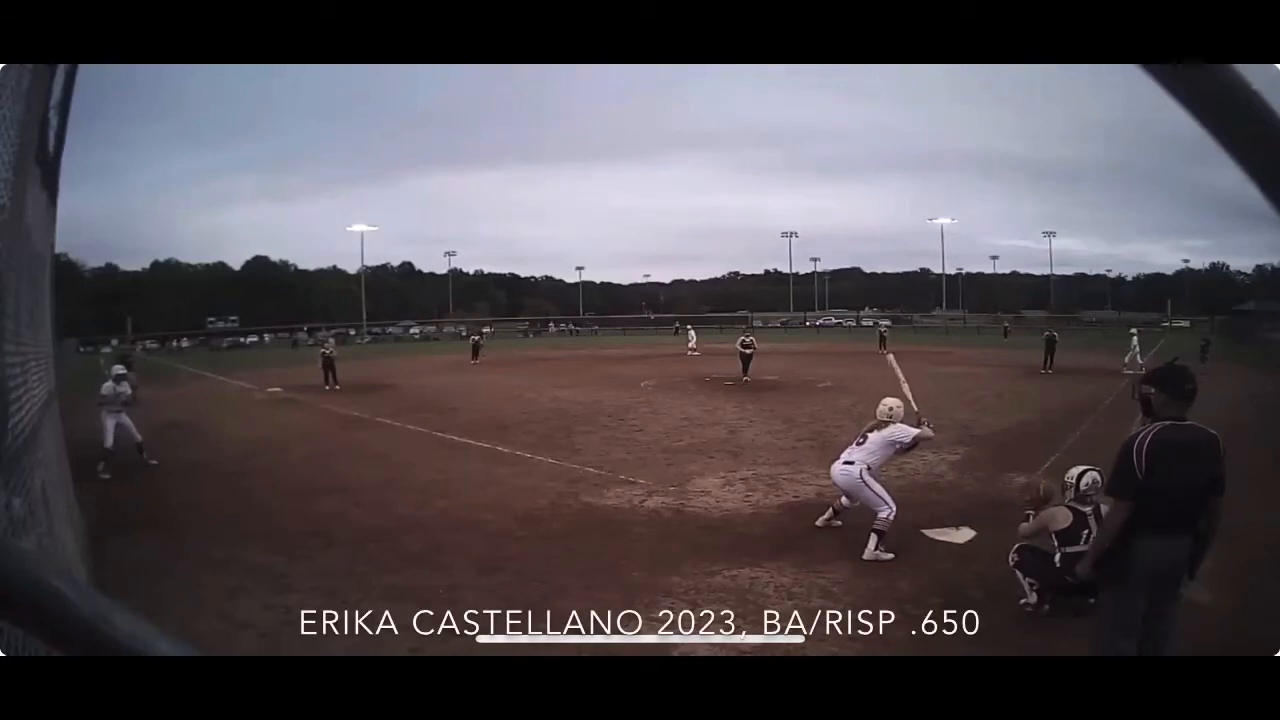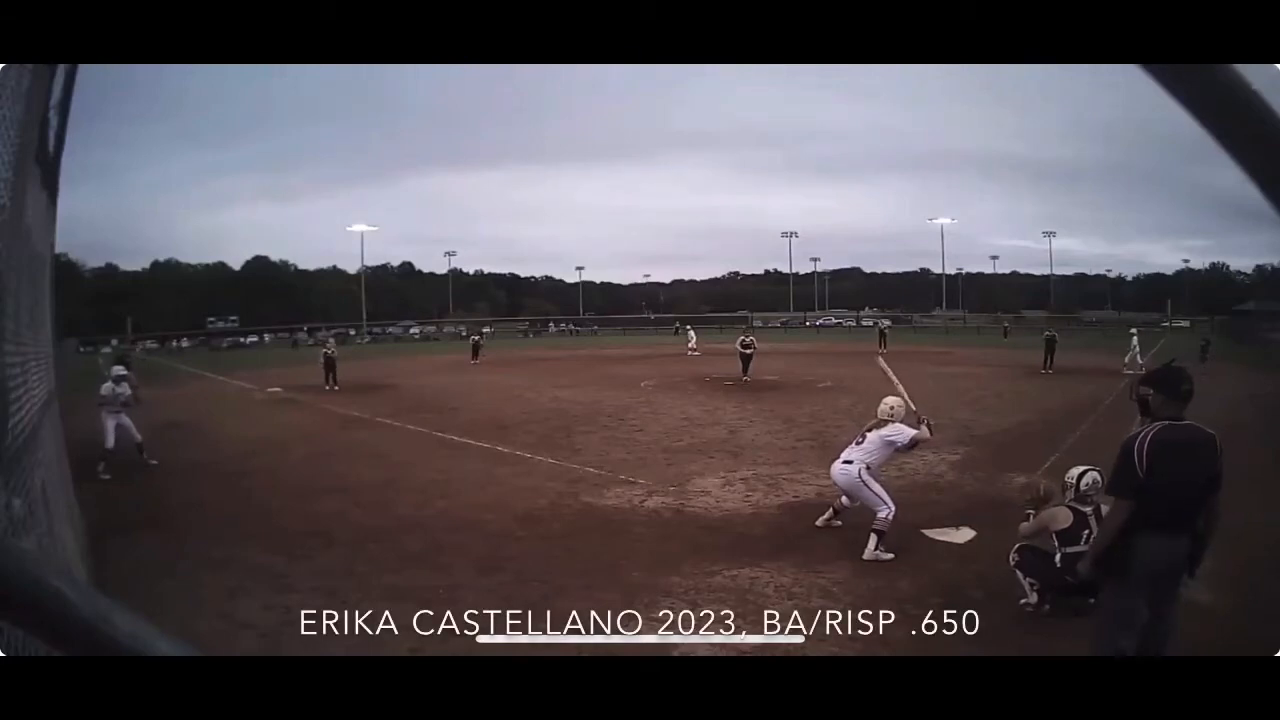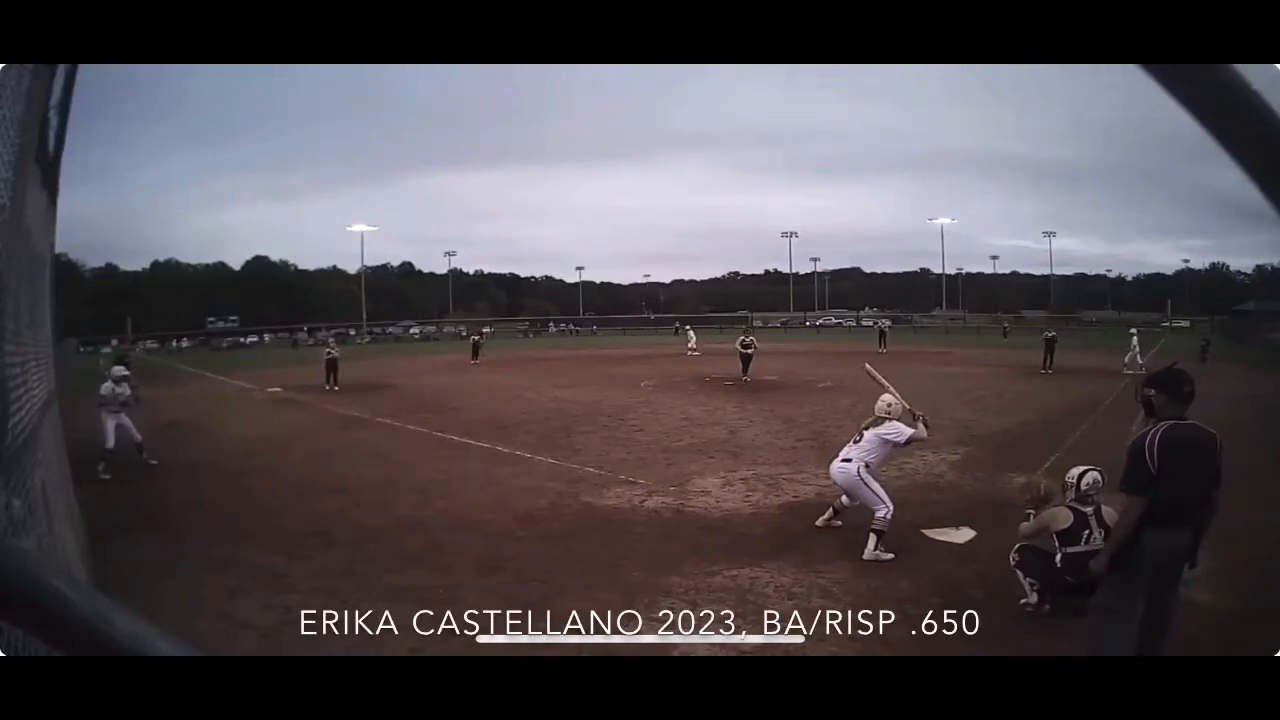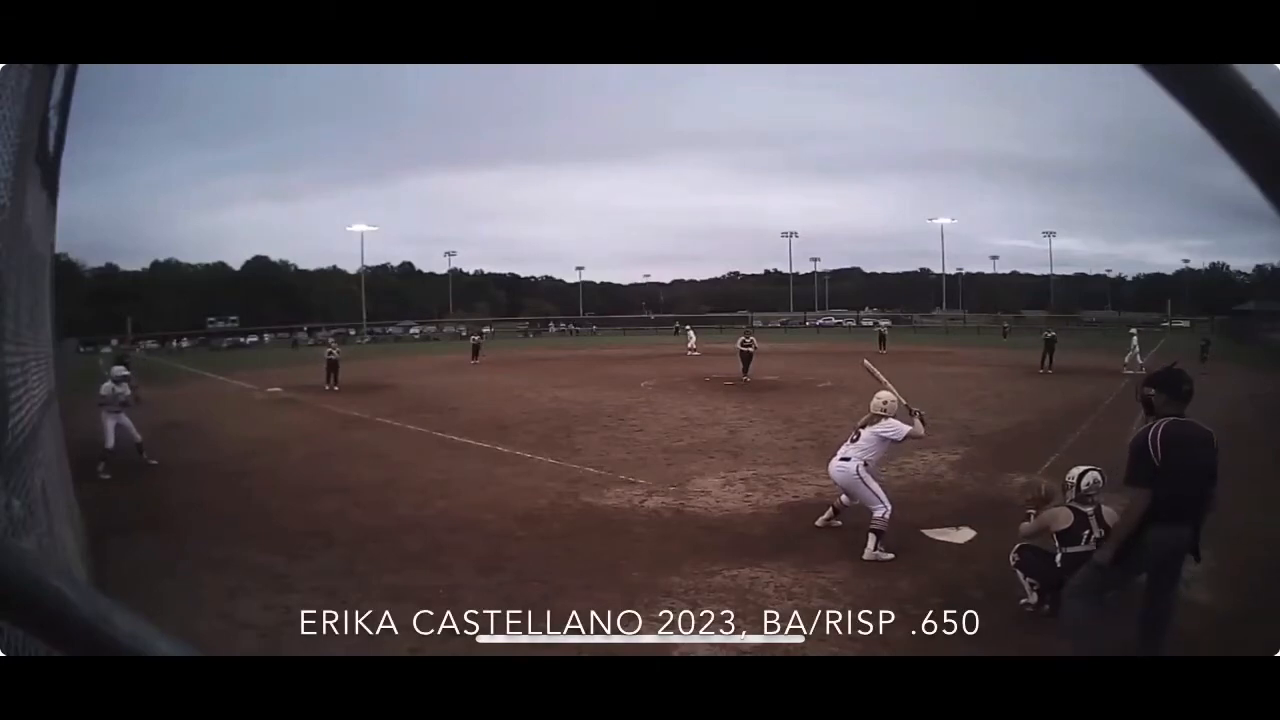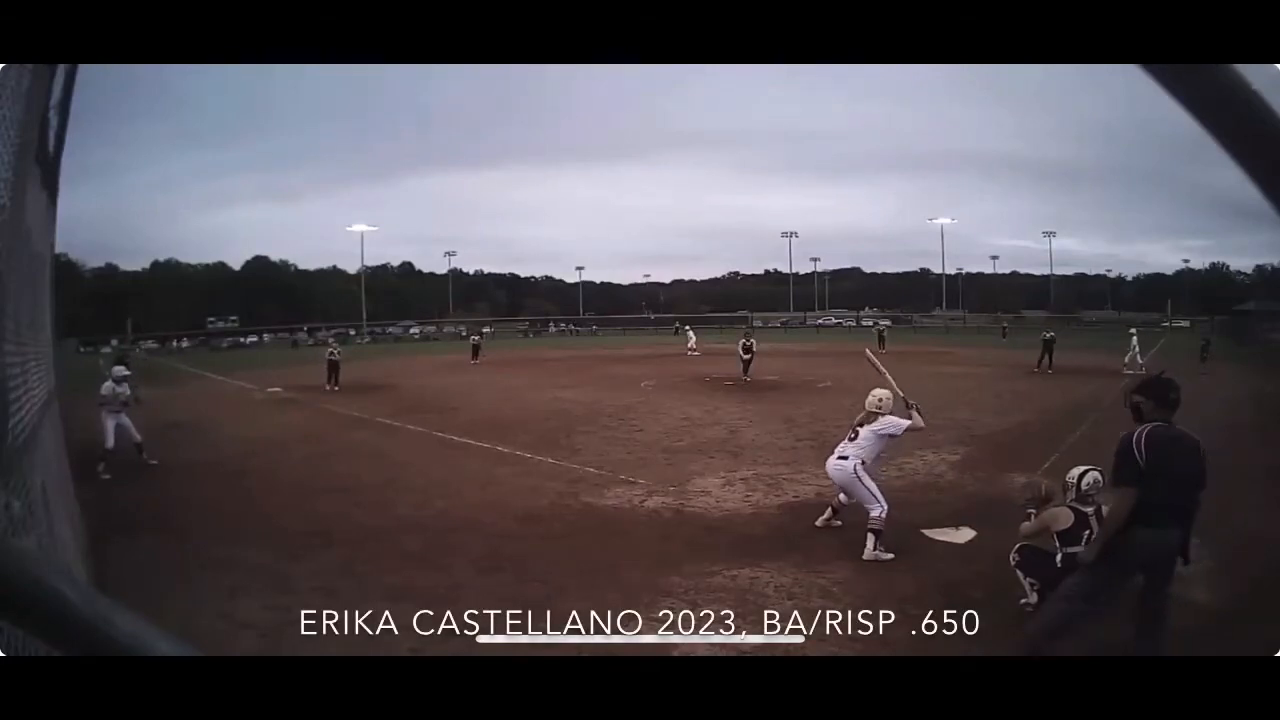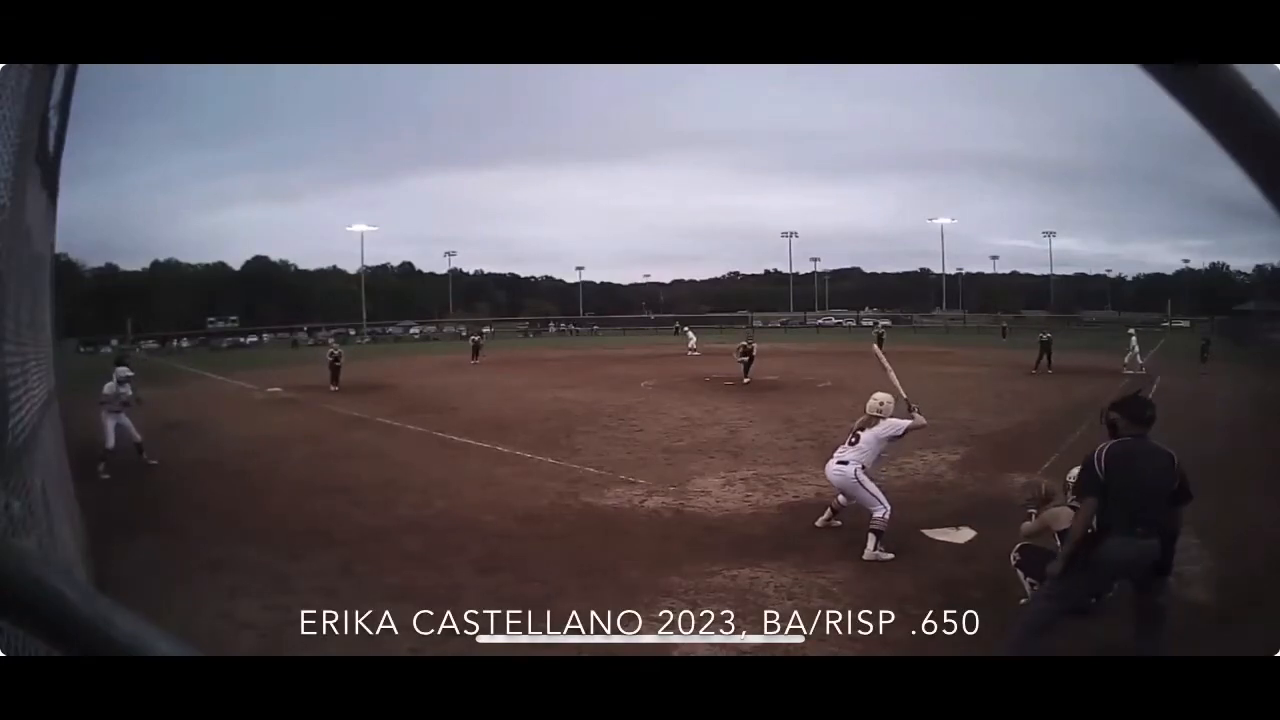
dt=0.2s
person 1, frame 1
left shoulder: (1142, 443)
right shoulder: (1211, 443)
left elbow: (1120, 513)
right elbow: (1214, 509)
left wrist: (1090, 559)
right wrist: (1199, 553)
left hip: (1137, 551)
right hip: (1181, 550)
left knee: (1118, 633)
right knee: (1160, 627)
person 1, frame 2
left shoulder: (1141, 443)
right shoulder: (1209, 442)
left elbow: (1121, 512)
right elbow: (1212, 508)
left wrist: (1091, 557)
right wrist: (1199, 550)
left hip: (1138, 548)
right hip: (1180, 547)
left knee: (1118, 629)
right knee: (1160, 619)
person 1, frame 3
left shoulder: (1149, 441)
right shoulder: (1210, 440)
left elbow: (1135, 508)
right elbow: (1212, 501)
left wrist: (1105, 555)
right wrist: (1194, 540)
left hip: (1144, 541)
right hip: (1181, 541)
left knee: (1113, 616)
right knee: (1159, 611)
person 1, frame 4
left shoulder: (1151, 437)
right shoulder: (1207, 438)
left elbow: (1139, 502)
right elbow: (1208, 497)
left wrist: (1110, 548)
left hip: (1147, 536)
right hip: (1182, 537)
left knee: (1080, 592)
right knee: (1160, 604)
left ankle: (1090, 653)
person 1, frame 5
left shoulder: (1136, 440)
right shoulder: (1193, 445)
left elbow: (1124, 503)
right elbow: (1194, 501)
left wrist: (1095, 547)
left hip: (1134, 536)
right hip: (1171, 538)
left knee: (1073, 597)
right knee: (1155, 604)
left ankle: (1033, 647)
person 1, frame 6
left shoulder: (1104, 454)
right shoulder: (1169, 460)
left elbow: (1086, 512)
right elbow: (1175, 516)
left wrist: (1062, 558)
right wrist: (1165, 550)
left hip: (1109, 546)
right hip: (1152, 548)
left knee: (1052, 599)
right knee: (1151, 604)
left ankle: (1019, 648)
